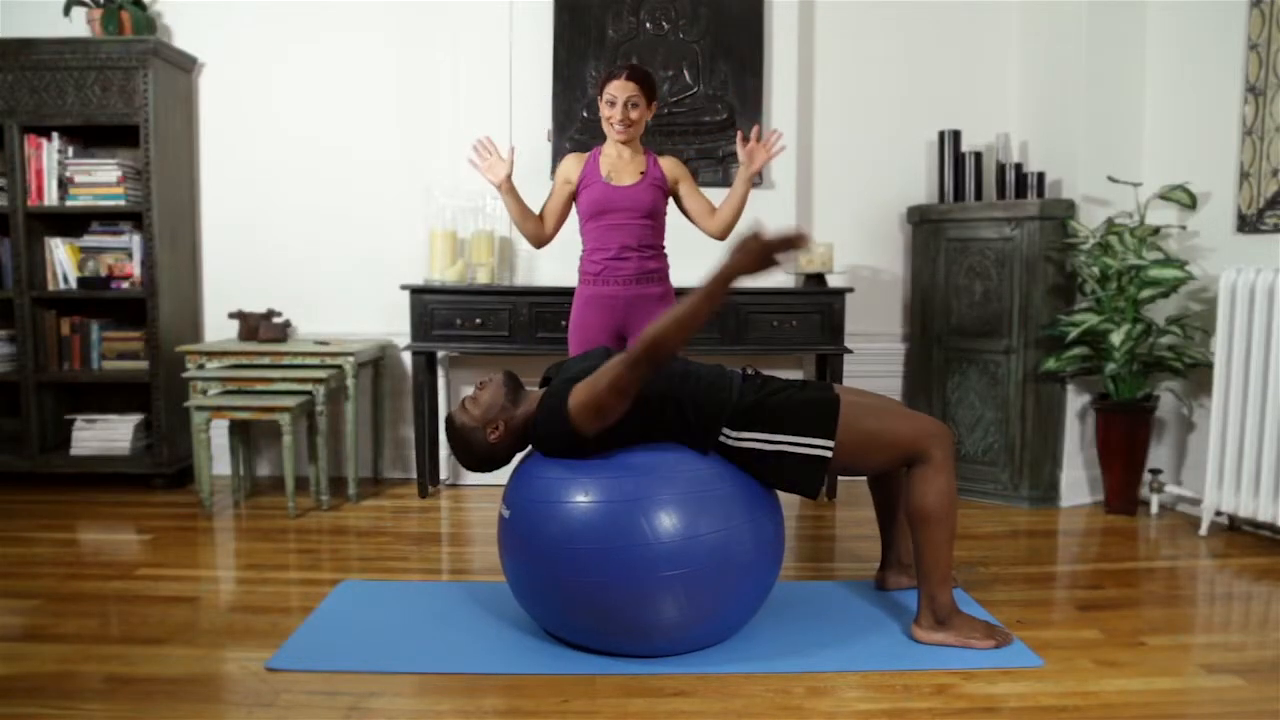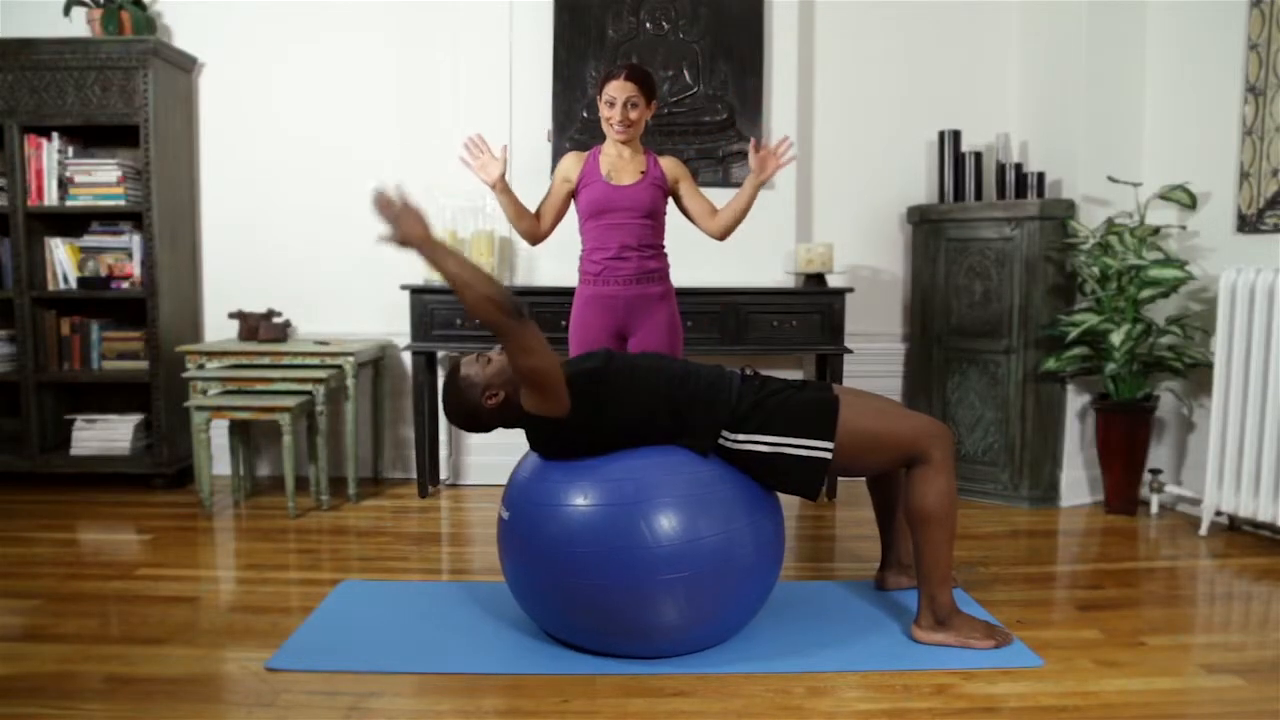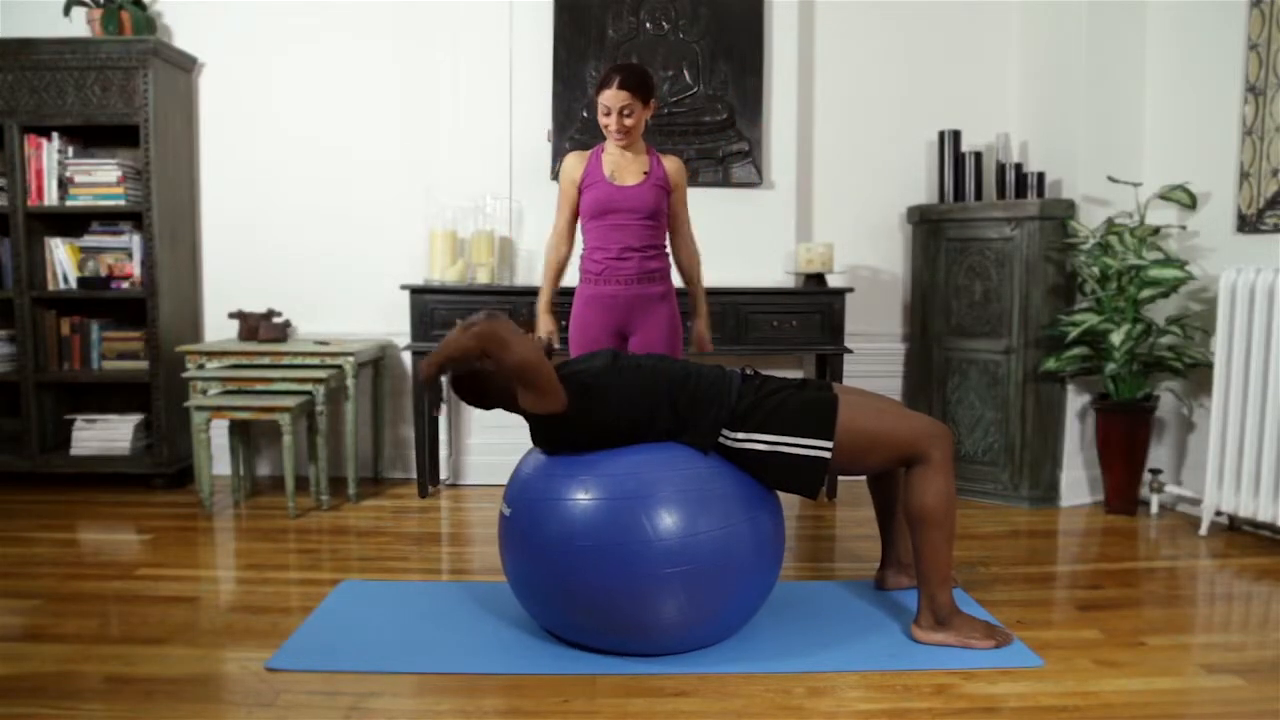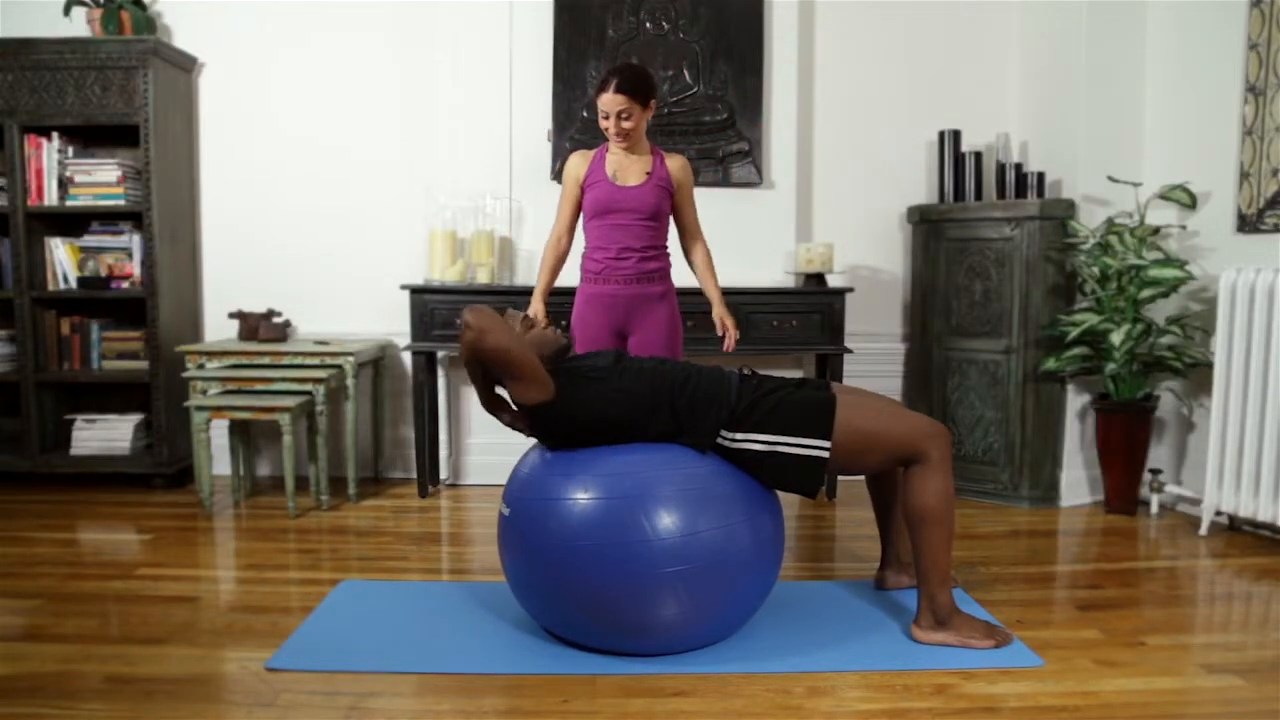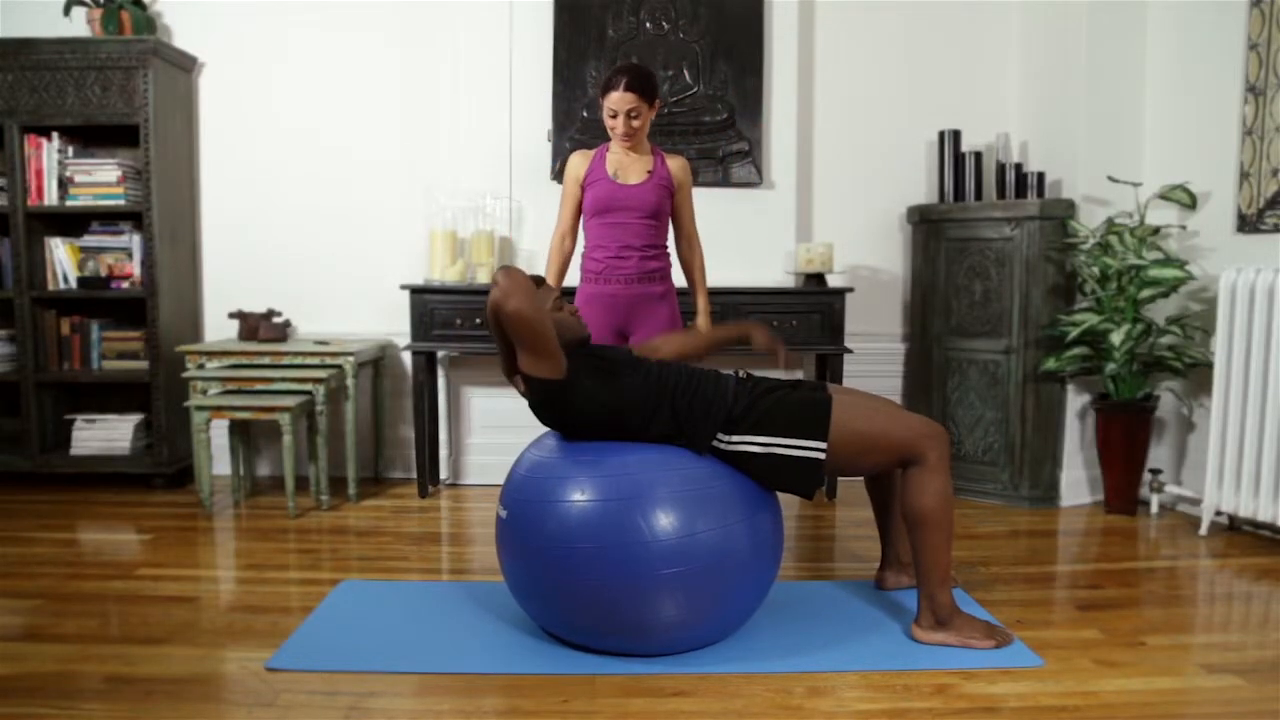
dt=0.5s
person 1, frame 1
left shoulder: (553, 391)
right shoulder: (566, 421)
left elbow: (639, 363)
right elbow: (643, 356)
right wrist: (729, 271)
left hip: (740, 396)
right hip: (743, 419)
left knee: (899, 428)
right knee: (931, 442)
left ankle: (898, 562)
right ankle: (937, 615)
person 1, frame 2
left shoulder: (554, 406)
right shoulder: (550, 419)
right elbow: (509, 313)
right wrist: (425, 242)
left hip: (741, 399)
right hip: (741, 424)
left knee: (897, 441)
right knee: (931, 445)
left ankle: (899, 563)
right ankle: (937, 616)
person 1, frame 3
left shoulder: (558, 388)
right shoulder: (553, 413)
right elbow: (492, 329)
right wrist: (434, 365)
left hip: (742, 395)
right hip: (741, 422)
left knee: (896, 426)
right knee: (930, 441)
left ankle: (898, 563)
right ankle: (938, 615)
person 1, frame 4
left shoulder: (559, 378)
right shoulder: (551, 404)
right elbow: (479, 325)
right wrist: (488, 395)
left hip: (740, 395)
right hip: (741, 421)
left knee: (895, 422)
right knee: (929, 440)
left ankle: (897, 563)
right ankle: (938, 616)
person 1, frame 5
left shoulder: (572, 365)
right shoulder: (557, 389)
left elbow: (657, 353)
right elbow: (509, 292)
left wrist: (736, 331)
right wrist: (511, 363)
left hip: (736, 398)
right hip: (737, 423)
left knee: (893, 424)
right knee: (926, 442)
left ankle: (898, 562)
right ankle: (938, 616)
person 2, frame 1
left shoulder: (667, 169)
right shoulder: (575, 166)
left elbow: (717, 226)
right elbow: (539, 234)
left wrist: (745, 174)
right wrist: (505, 186)
left hip: (653, 304)
right hip: (594, 304)
person 2, frame 2
left shoulder: (667, 168)
right shoulder: (575, 164)
left elbow: (716, 225)
right elbow: (536, 230)
left wrist: (753, 181)
right wrist: (499, 187)
left hip: (654, 304)
right hip: (595, 303)
person 2, frame 3
left shoulder: (670, 168)
right shoulder: (577, 164)
left elbow: (683, 243)
right elbow: (560, 241)
left wrist: (700, 312)
right wrist: (544, 308)
left hip: (655, 303)
right hip: (595, 303)
person 2, frame 4
left shoulder: (674, 168)
right shoulder: (581, 164)
left elbow: (693, 240)
right elbow: (561, 236)
left wrist: (718, 303)
right wrist: (537, 298)
left hip: (655, 302)
right hip: (596, 302)
person 2, frame 5
left shoulder: (674, 168)
right shoulder: (582, 163)
left elbow: (687, 242)
right elbow: (564, 238)
left wrist: (702, 309)
left hip: (654, 302)
right hip: (595, 301)
